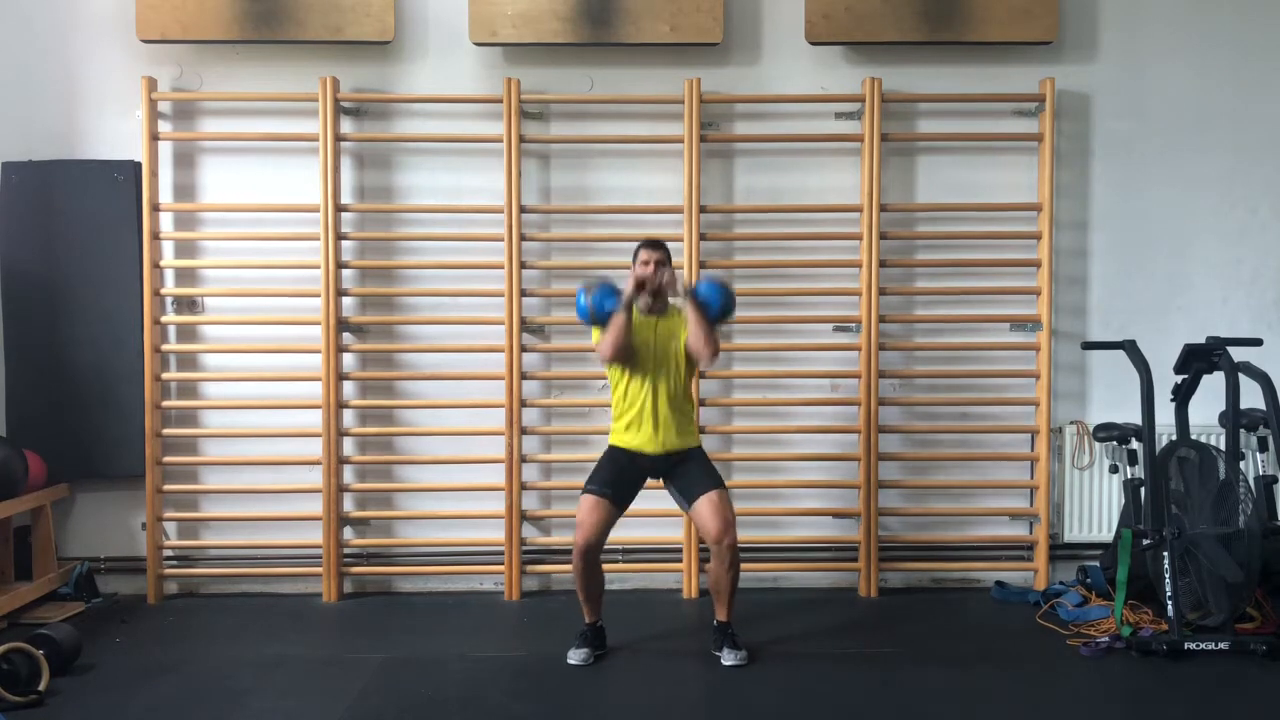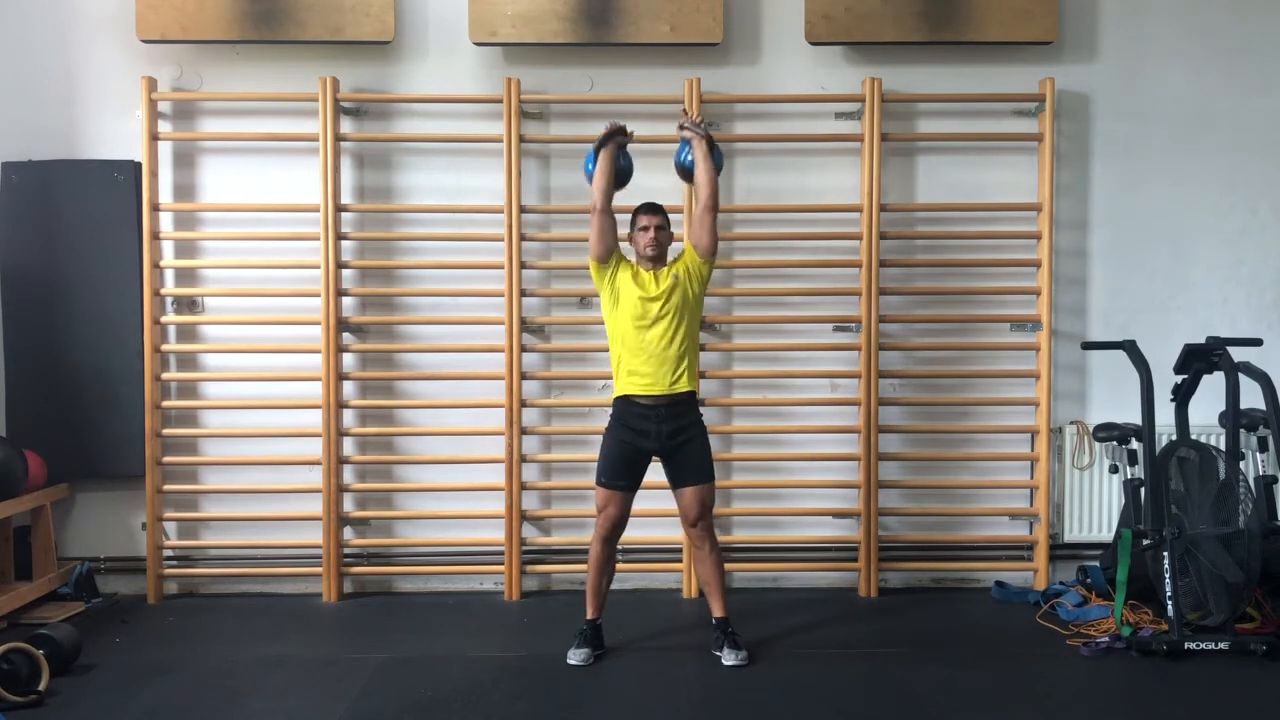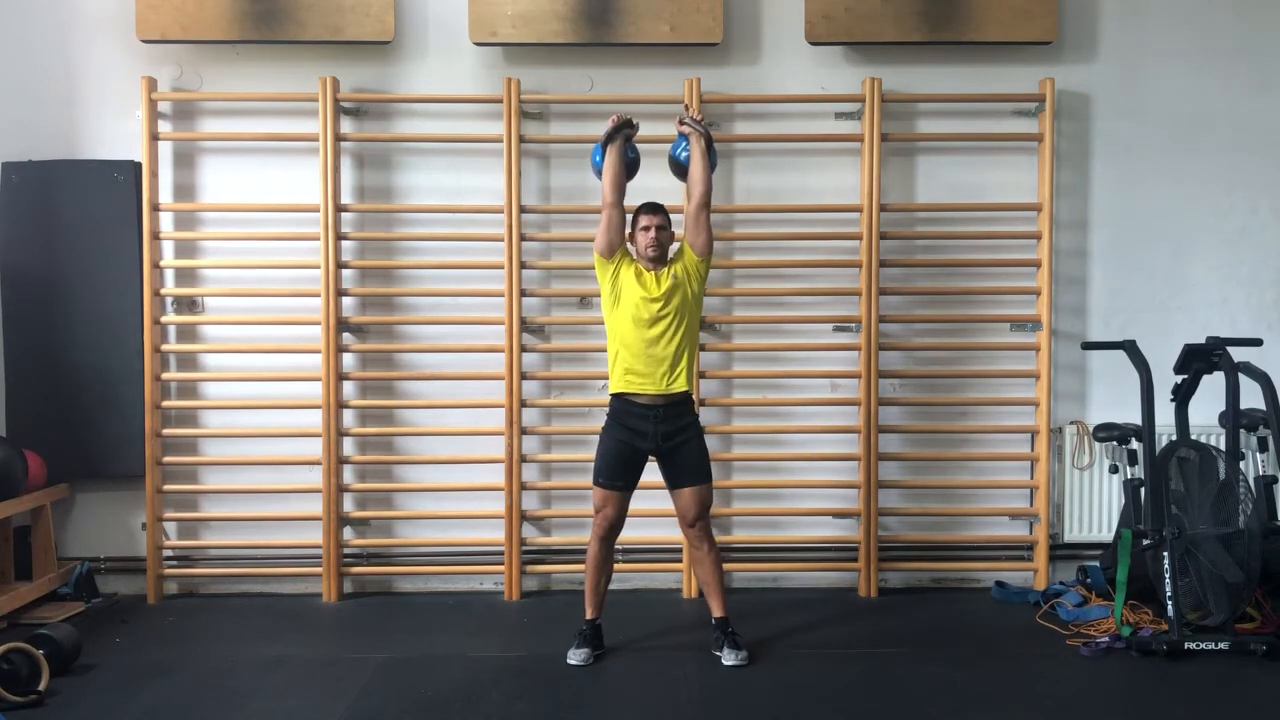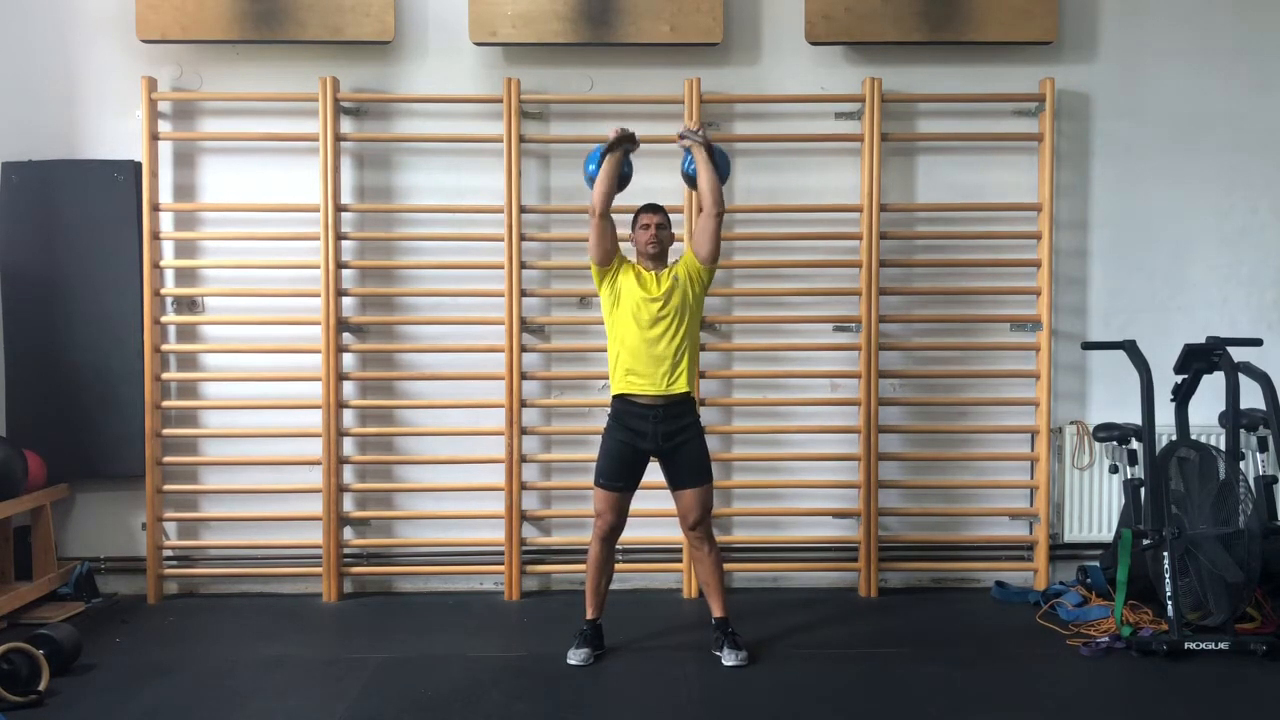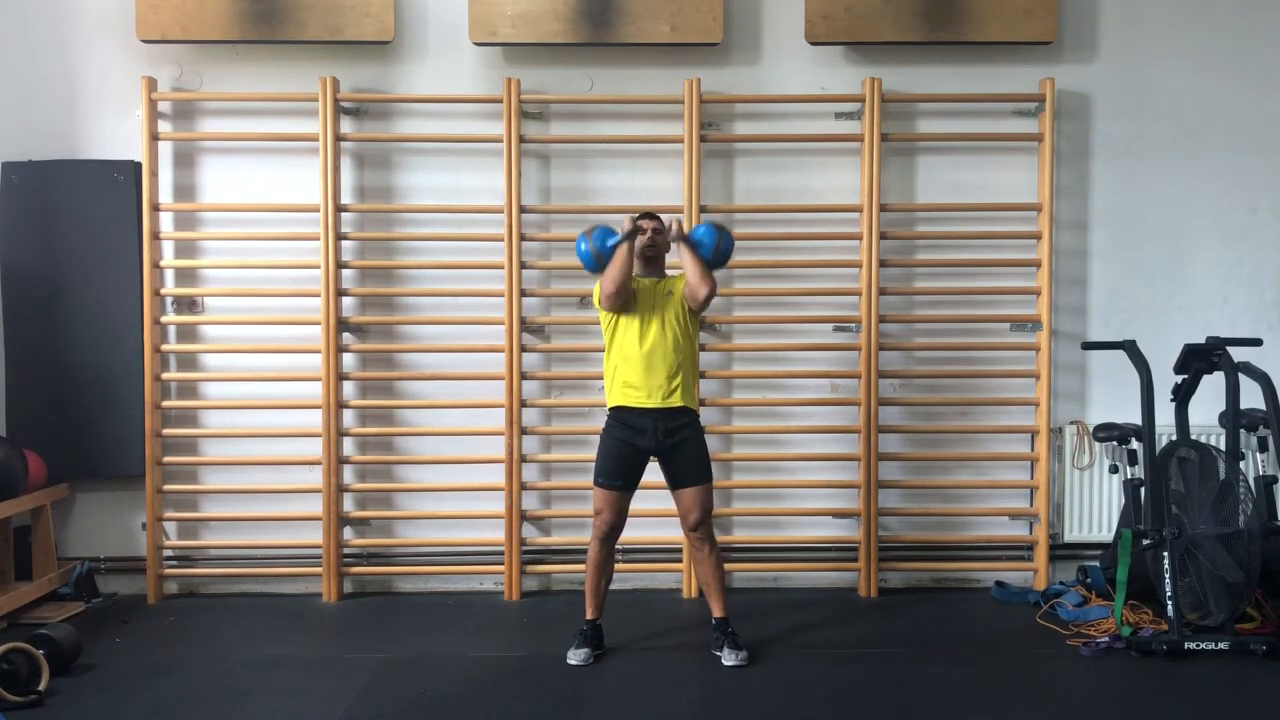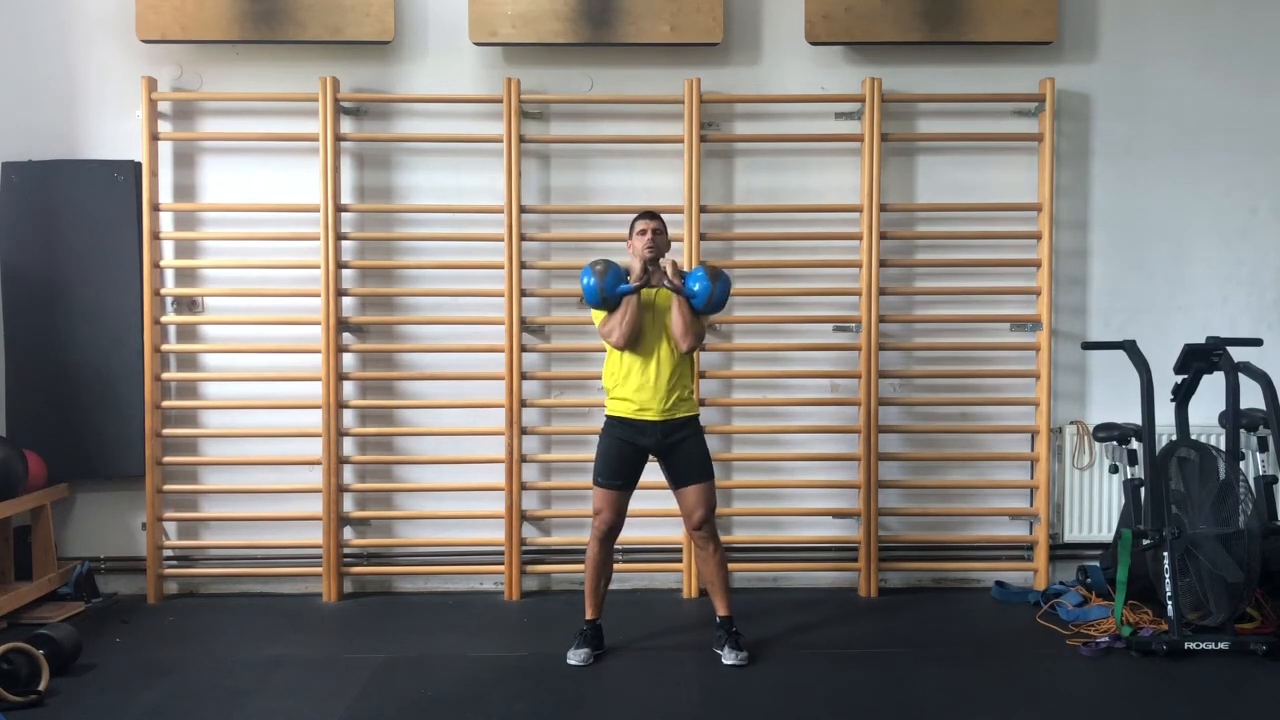
dt=0.4s
person 1, frame 1
left shoulder: (687, 321)
right shoulder: (615, 321)
left elbow: (708, 356)
right elbow: (609, 353)
left wrist: (686, 298)
right wrist: (628, 302)
left hip: (682, 450)
right hip: (626, 449)
left knee: (723, 536)
right knee: (585, 541)
left ankle: (723, 630)
right ankle: (592, 630)
person 1, frame 2
left shoulder: (689, 273)
right shoulder: (613, 275)
left elbow: (707, 205)
right elbow: (598, 209)
left wrist: (699, 142)
right wrist: (609, 149)
left hip: (682, 414)
right hip: (630, 414)
left knee: (699, 526)
right knee: (607, 528)
left ankle: (722, 627)
right ankle: (591, 628)
person 1, frame 3
left shoulder: (689, 272)
right shoulder: (616, 272)
left elbow: (699, 204)
right elbow: (611, 203)
left wrist: (696, 138)
right wrist: (616, 140)
left hip: (678, 415)
right hip: (625, 415)
left knee: (697, 526)
right knee: (605, 526)
left ankle: (722, 627)
right ankle: (591, 628)
person 1, frame 4
left shoulder: (690, 275)
right shoulder: (614, 275)
left elbow: (715, 210)
right elbow: (597, 210)
left wrist: (699, 149)
right wrist: (615, 153)
left hip: (680, 417)
right hip: (627, 416)
left knee: (698, 527)
right knee: (606, 528)
left ankle: (722, 628)
right ankle: (591, 628)
person 1, frame 5
left shoulder: (680, 286)
right shoulder: (612, 283)
left elbow: (703, 291)
right elbow: (613, 288)
left wrist: (681, 241)
right wrist: (626, 241)
left hip: (679, 420)
right hip: (626, 419)
left knee: (699, 528)
right knee: (604, 528)
left ankle: (722, 628)
right ankle: (591, 628)
person 1, frame 6
left shoulder: (685, 292)
left elbow: (688, 343)
right elbow: (619, 339)
left wrist: (676, 286)
right wrist: (635, 283)
left hip: (679, 422)
right hip: (624, 422)
left knee: (703, 527)
right knee: (603, 529)
left ankle: (725, 627)
right ankle: (591, 629)
